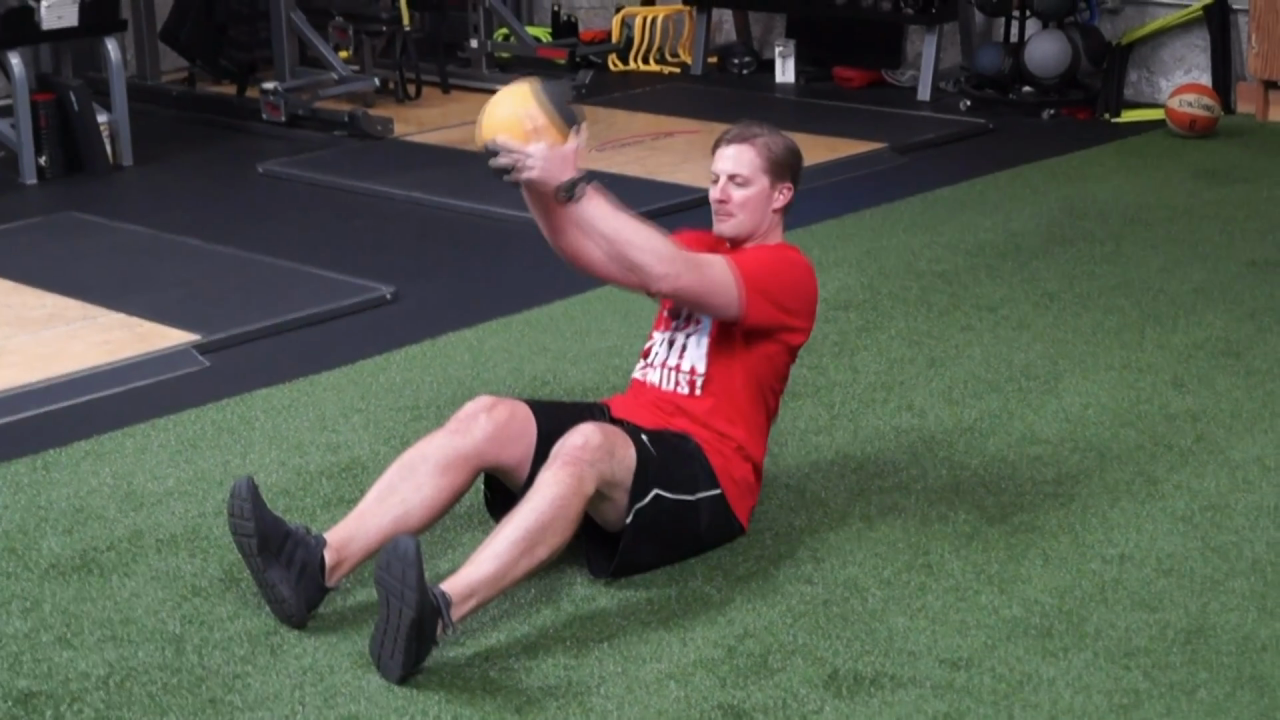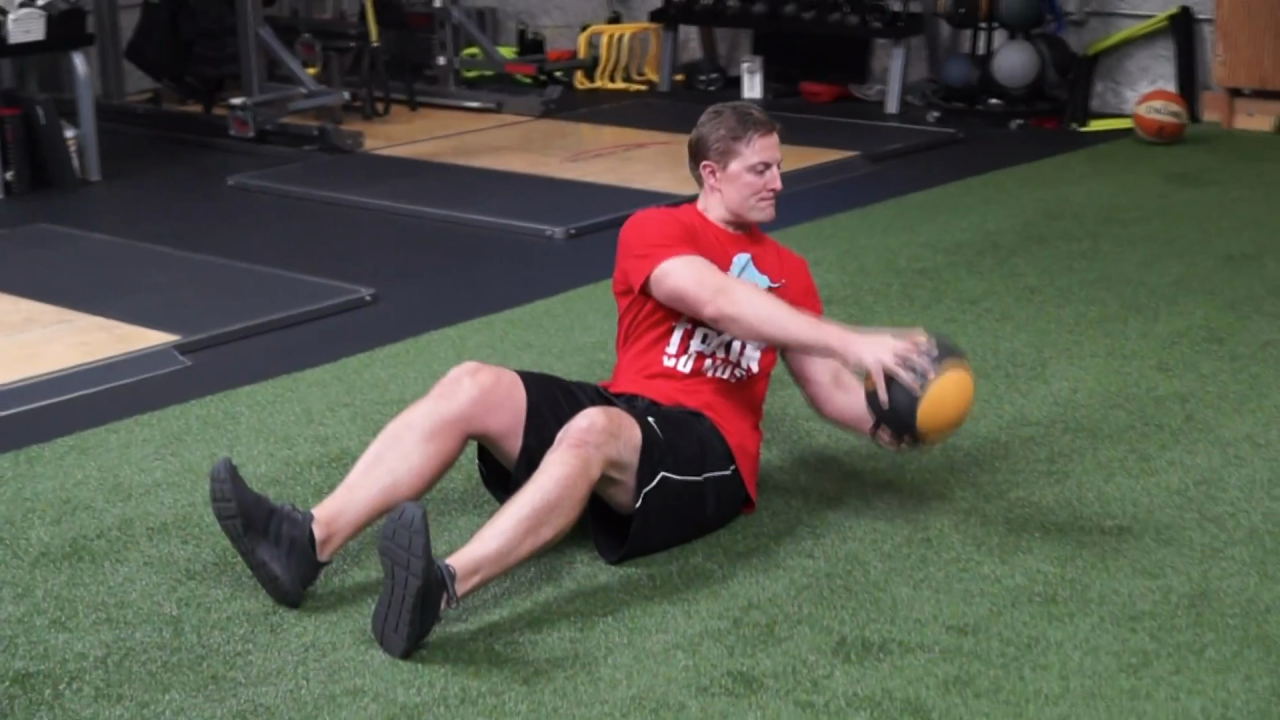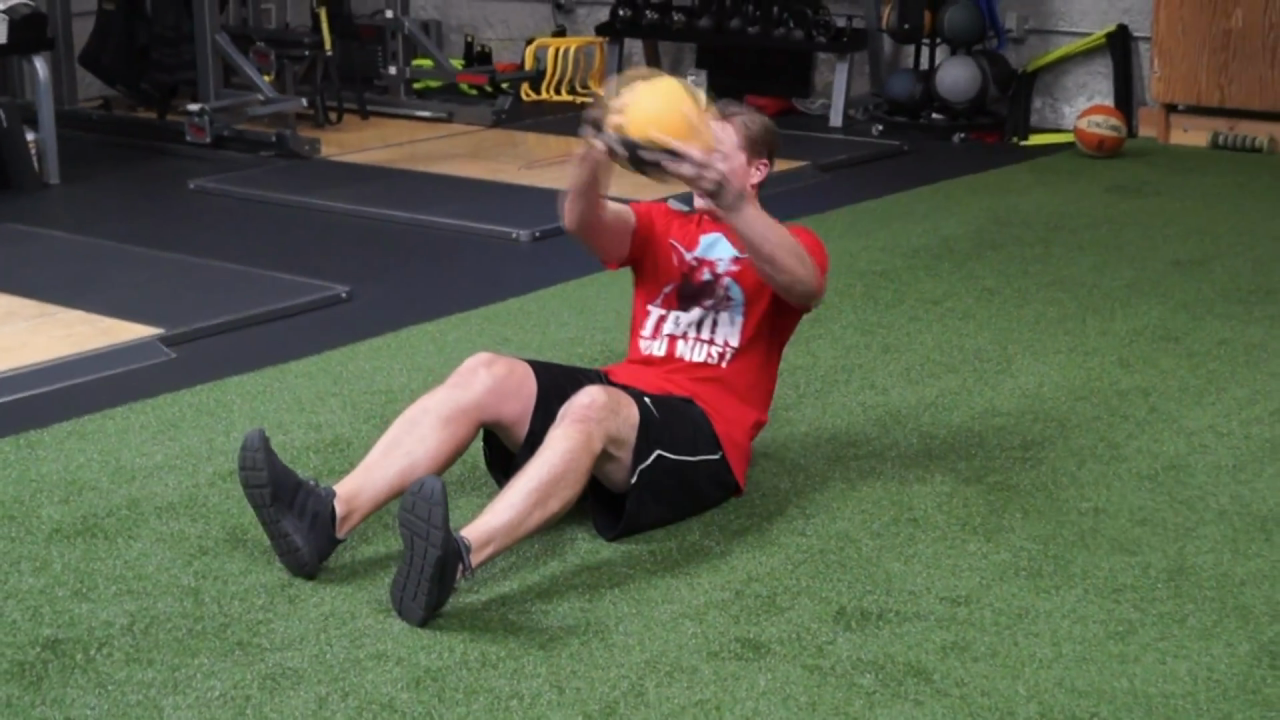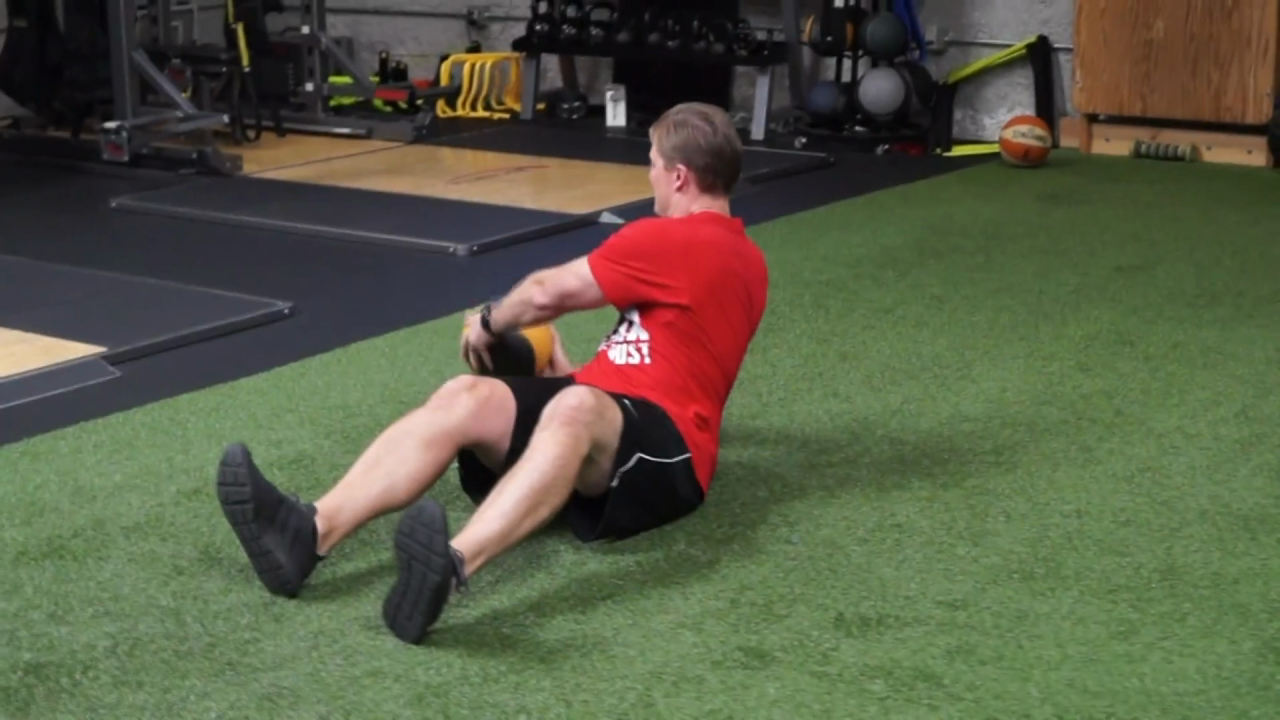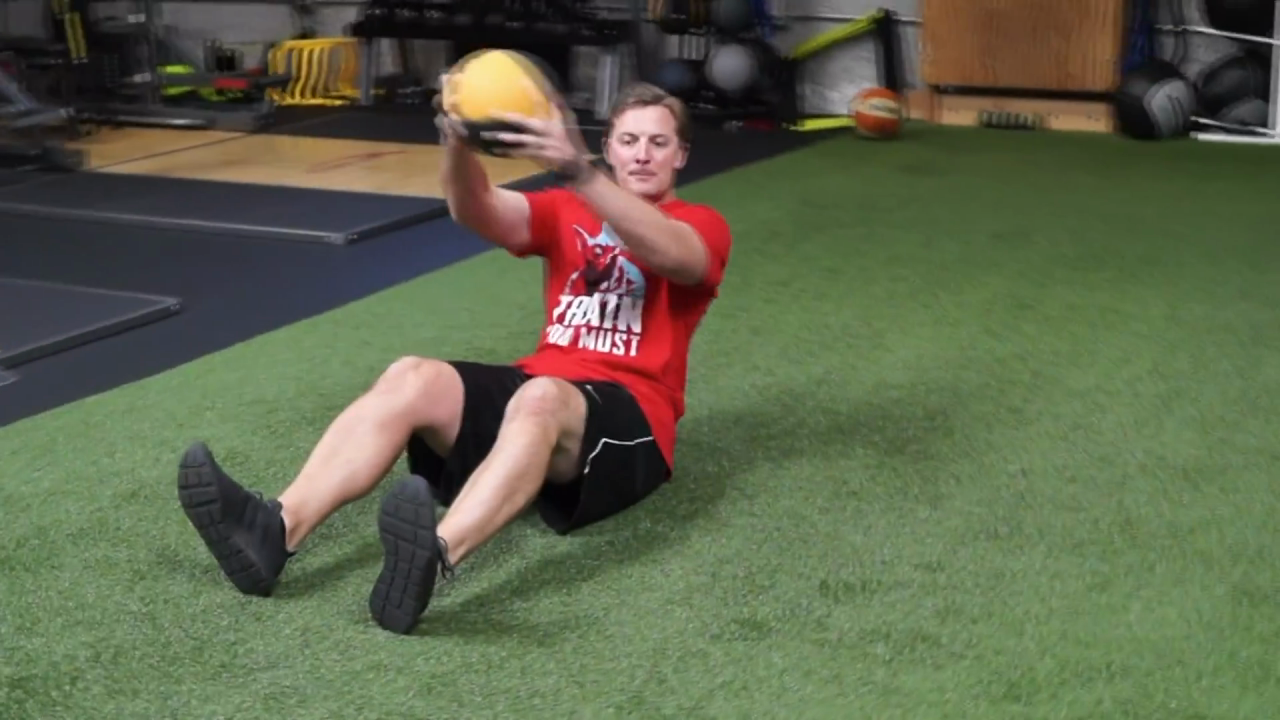
dt=1s
person 1, frame 1
left shoulder: (786, 273)
right shoulder: (701, 252)
left elbow: (671, 278)
right elbow: (582, 249)
left wrist: (576, 187)
right wrist: (533, 177)
left hip: (704, 472)
right hip: (630, 425)
left knee: (586, 446)
right knee: (486, 418)
left ankle: (436, 614)
right ankle: (320, 563)
person 1, frame 2
left shoulder: (789, 271)
right shoulder: (654, 230)
left elbow: (826, 389)
right elbow: (717, 304)
left wrist: (886, 414)
right wrist: (851, 341)
left hip: (709, 449)
right hip: (620, 408)
left knee: (593, 432)
right knee: (472, 385)
left ankle: (442, 586)
right ankle: (311, 540)
person 1, frame 3
left shoulder: (794, 247)
right shoulder: (662, 225)
left elbow: (798, 277)
right elbow: (586, 220)
left wrist: (722, 194)
right wrist: (596, 158)
left hip: (705, 435)
right hip: (626, 392)
left knee: (592, 407)
right knee: (485, 373)
left ankle: (456, 559)
right ankle: (330, 515)
person 1, frame 4
left shoulder: (671, 240)
right shoulder: (735, 256)
left elbow: (548, 292)
left wrist: (488, 323)
right wrist: (568, 371)
left hip: (665, 441)
left knee: (575, 407)
right knee: (465, 396)
left ankle: (452, 565)
right ankle: (311, 531)
person 1, frame 5
left shoulder: (697, 225)
right shoulder: (564, 212)
left elbow: (662, 249)
right elbow: (472, 211)
left wrist: (576, 167)
right wrist: (458, 145)
left hip: (627, 415)
right hip: (539, 384)
left knee: (540, 401)
right knee: (412, 377)
left ankle: (433, 558)
right ankle: (277, 527)
